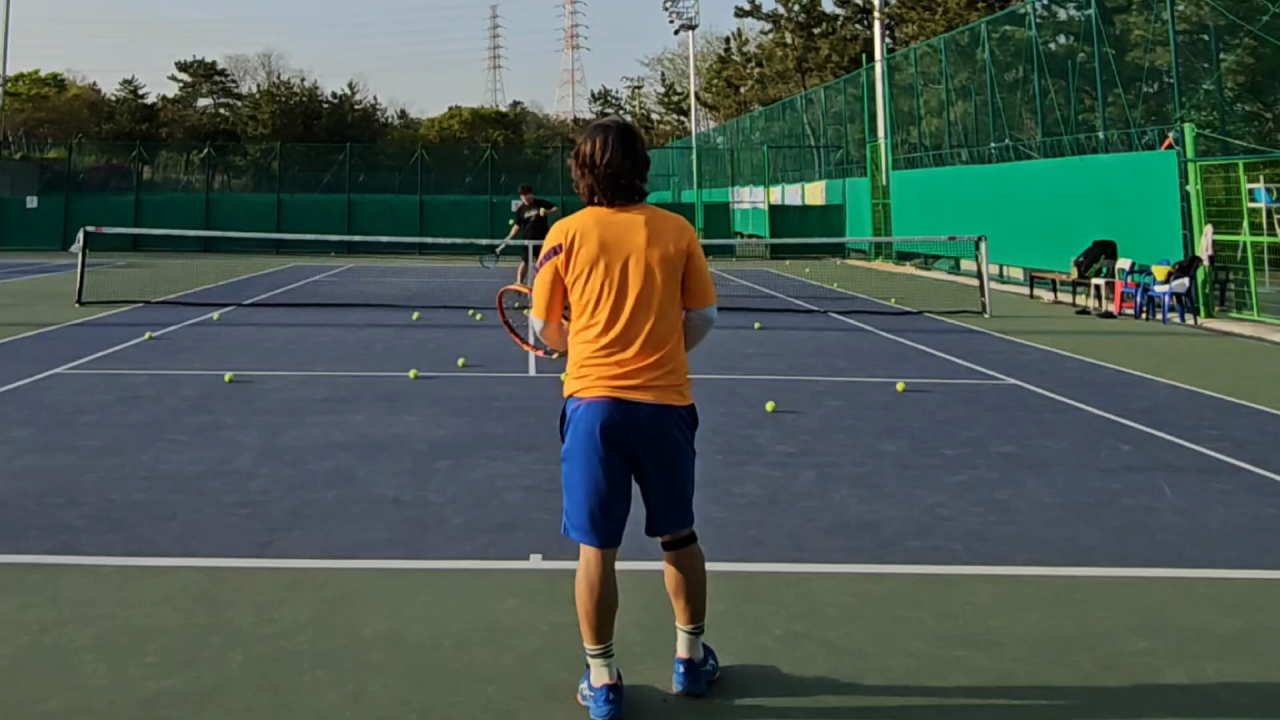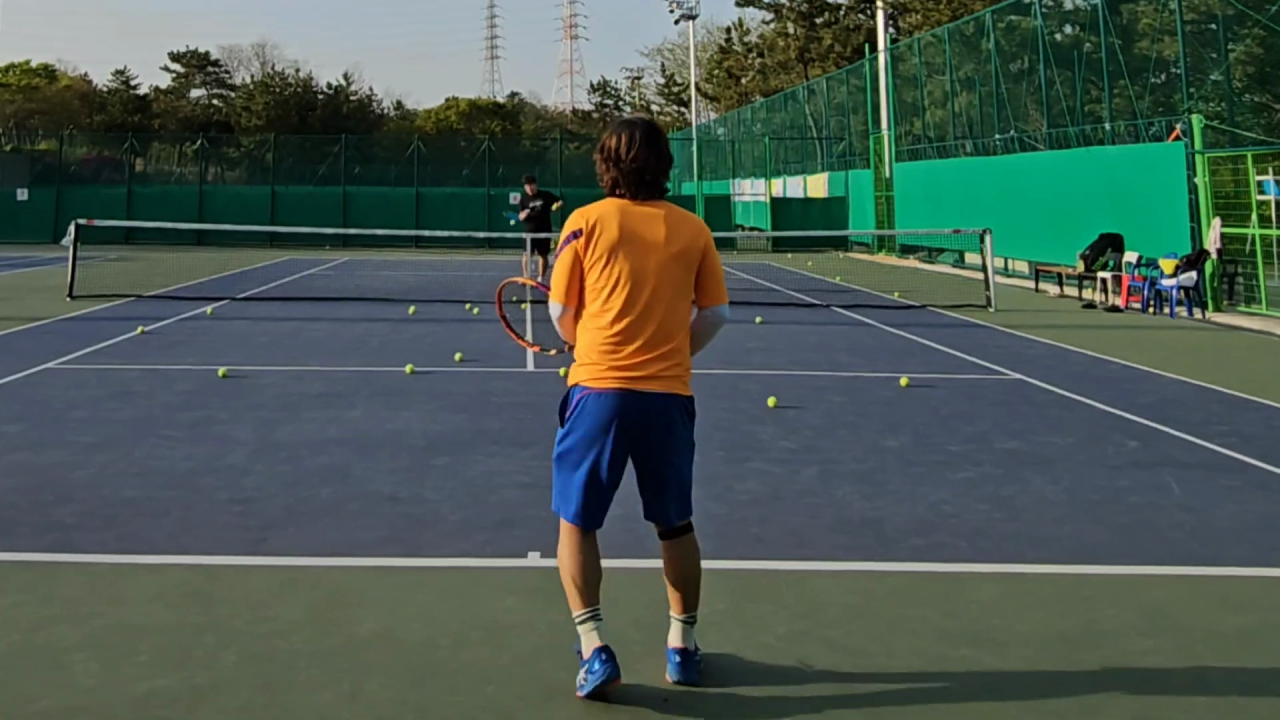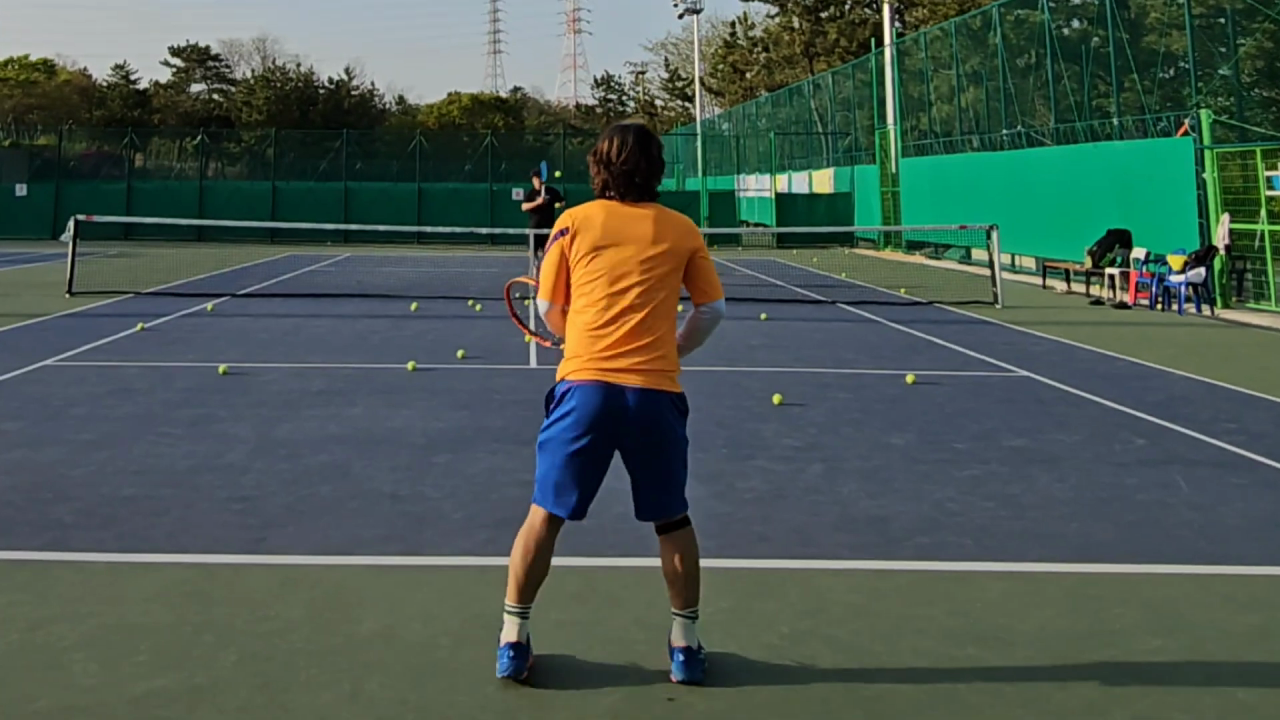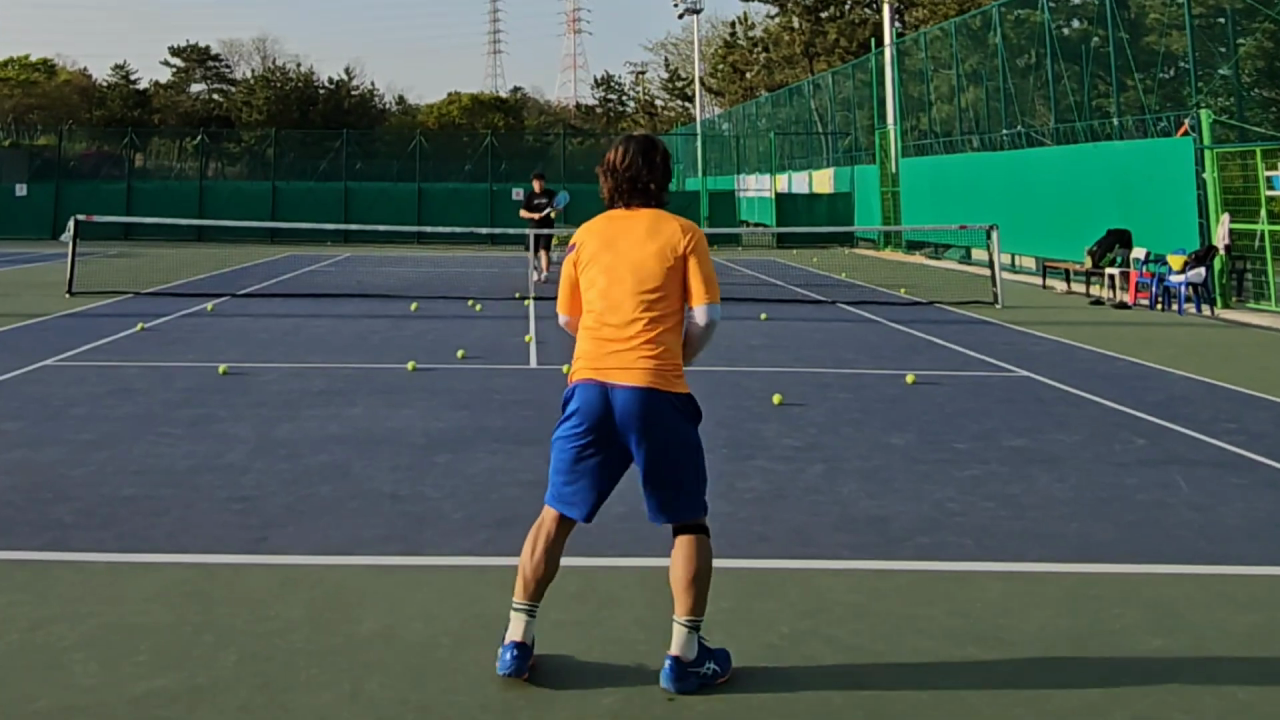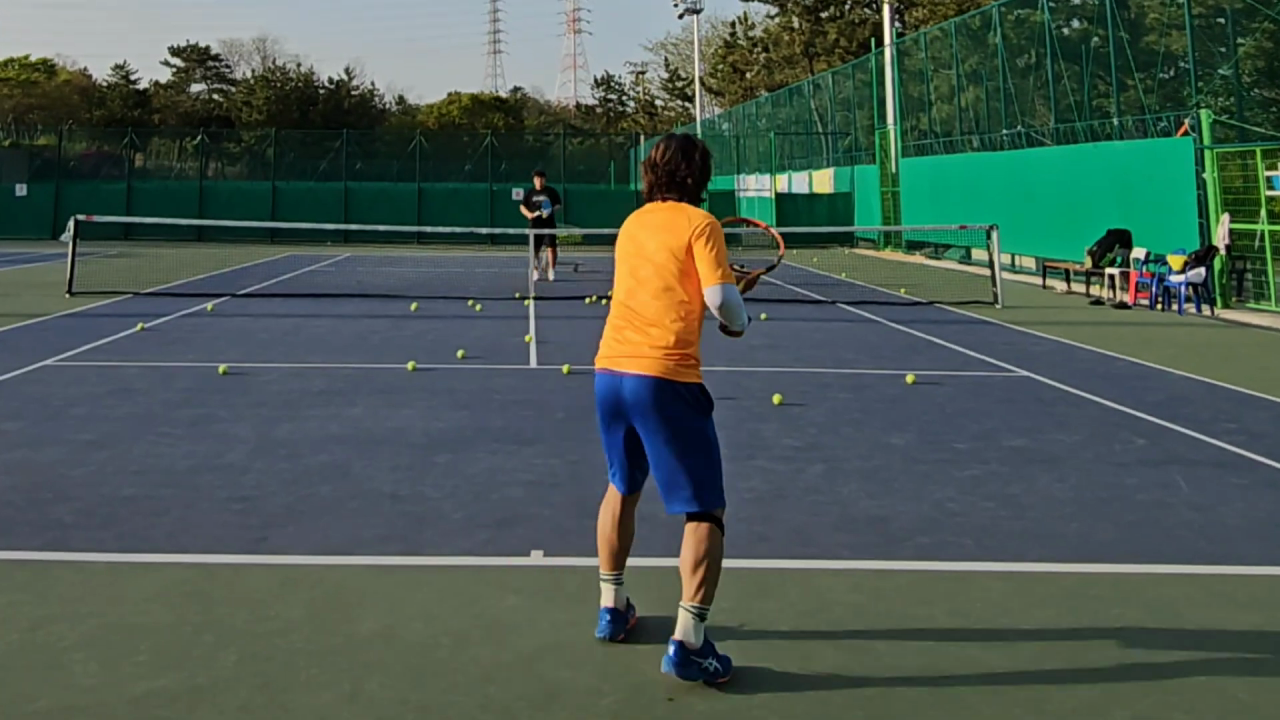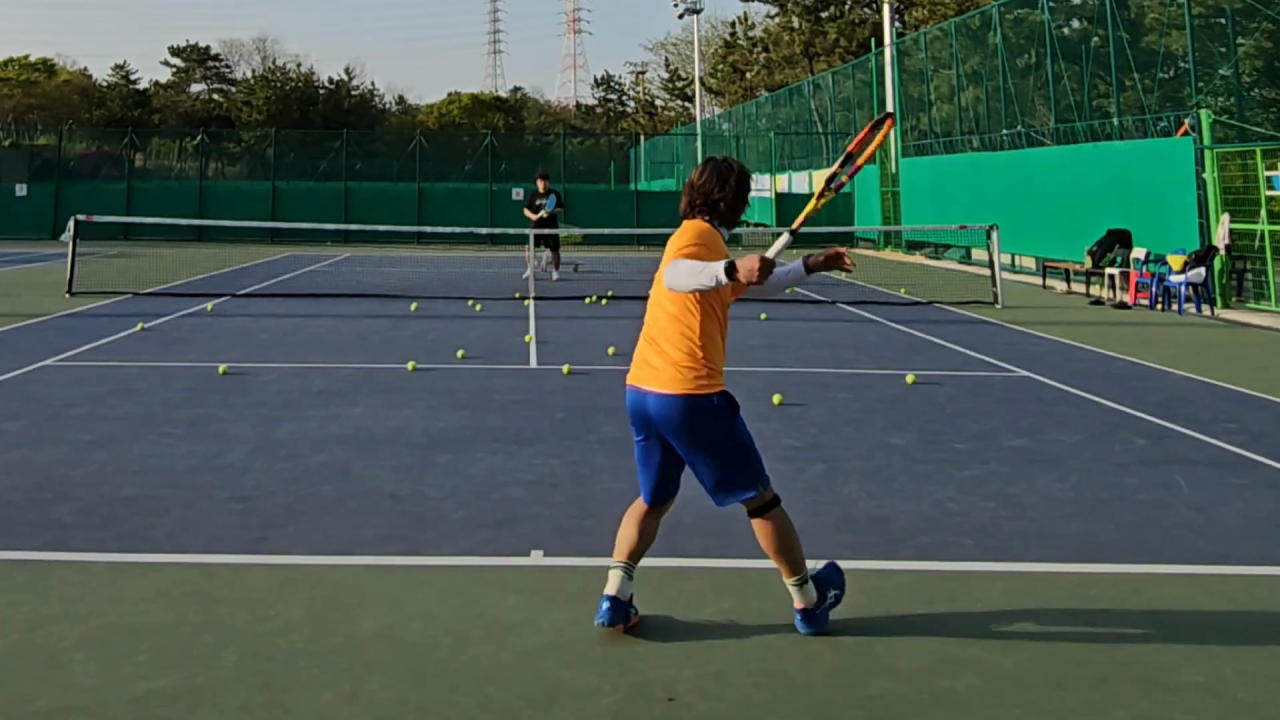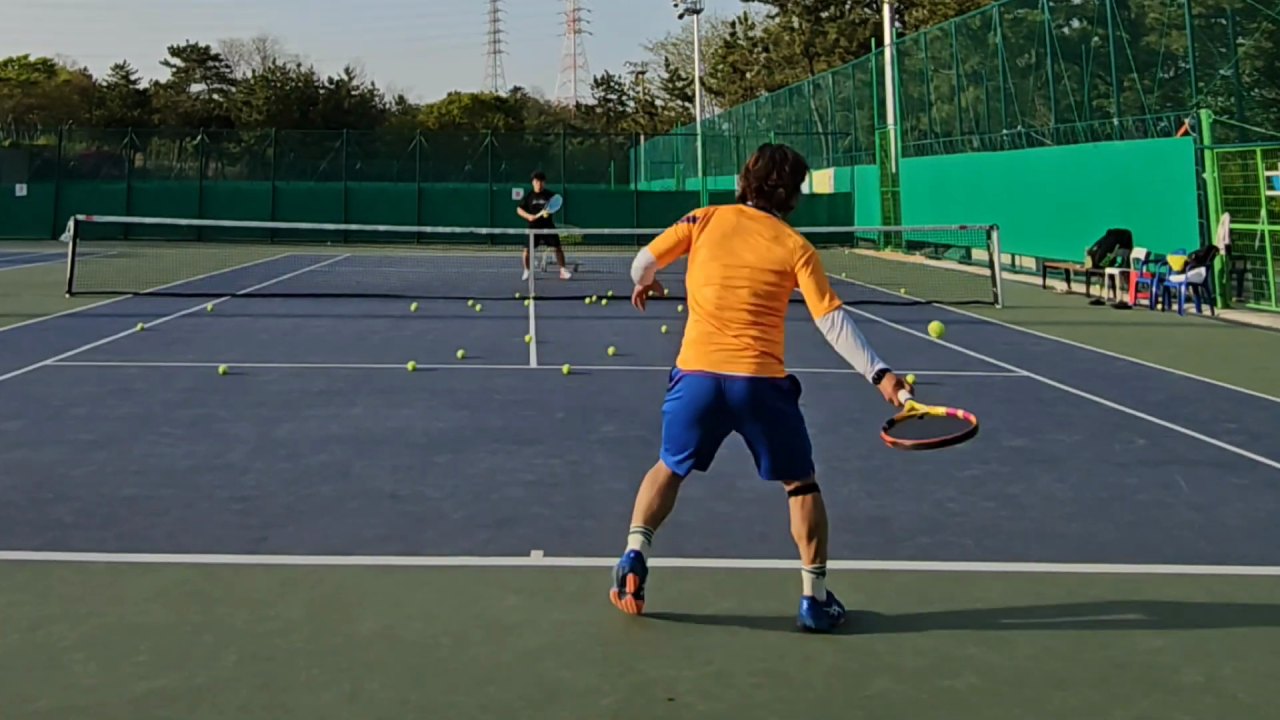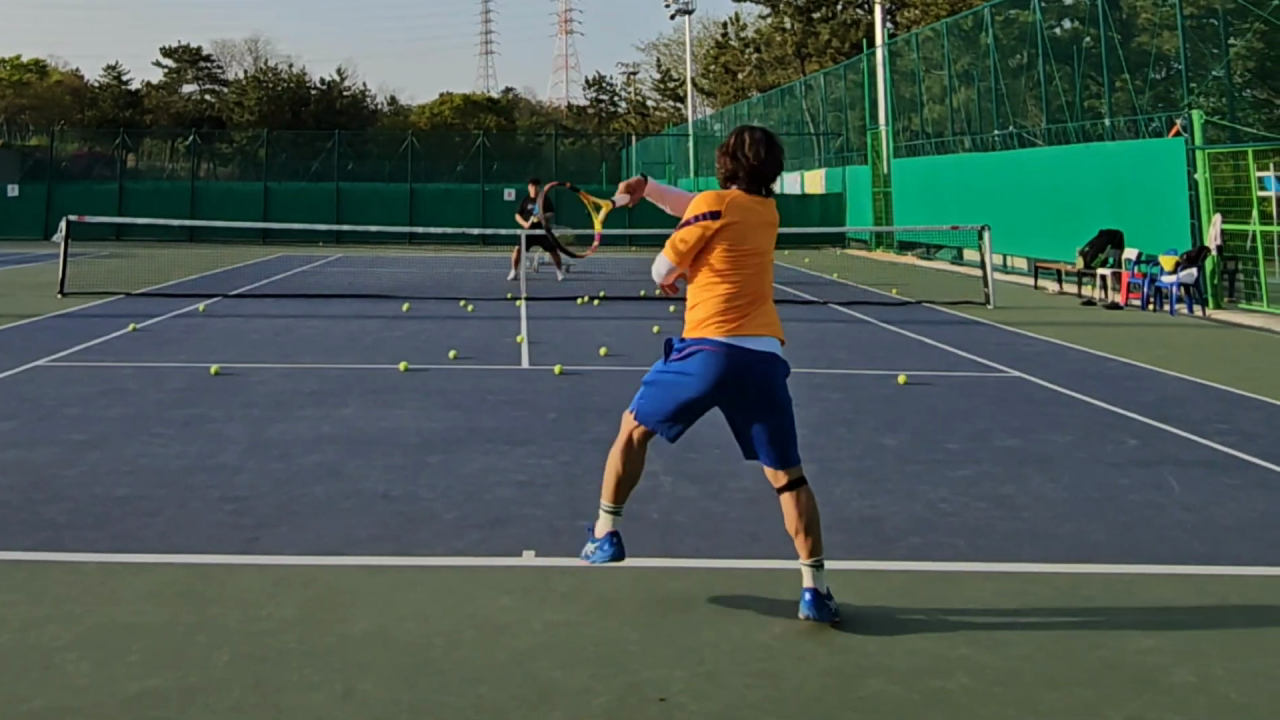
dt=0.3s
person 1, frame 1
left shoulder: (567, 234)
right shoulder: (677, 230)
left elbow: (545, 326)
right elbow: (703, 315)
left hip: (595, 404)
right hip: (666, 404)
left knee: (596, 547)
right knee: (678, 537)
right ankle: (691, 657)
person 1, frame 2
left shoulder: (586, 222)
right shoulder: (693, 230)
left elbow: (561, 313)
right elbow: (715, 313)
left hip: (598, 391)
right hip: (668, 396)
left knee: (576, 525)
right knee: (675, 527)
left ankle: (595, 652)
right ankle: (683, 648)
person 1, frame 3
left shoulder: (573, 224)
right shoulder: (681, 231)
left elbow: (550, 309)
right elbow: (712, 310)
left hip: (584, 389)
right hip: (653, 395)
left knee: (545, 516)
right knee: (672, 523)
left ankle: (512, 641)
right ankle: (684, 647)
person 1, frame 4
left shoulder: (586, 235)
right shoulder: (684, 233)
left elbow: (568, 318)
right elbow: (705, 317)
left hip: (590, 386)
right hip: (656, 394)
left knee: (556, 516)
right knee: (690, 525)
left ankle: (516, 641)
right ankle: (684, 654)
person 1, frame 5
left shoulder: (633, 224)
right shoulder: (698, 223)
right elbow: (719, 301)
left wrist: (727, 288)
right wrist: (739, 320)
left hip: (611, 374)
right hip: (662, 381)
left knee: (623, 487)
right knee: (704, 513)
left ankle: (612, 607)
right ankle: (687, 643)
person 1, frame 6
left shoulder: (698, 238)
right shoulder: (699, 235)
left elbow: (743, 288)
right elbow: (673, 276)
left wrist: (810, 266)
right wrist: (731, 268)
left hip: (642, 390)
right hip: (689, 395)
left knee: (652, 498)
right knee: (759, 500)
left ankle: (615, 596)
right ankle: (807, 600)
person 1, frame 7
left shoulder: (706, 218)
right shoulder: (797, 247)
left elbow: (645, 260)
right elbow: (832, 320)
left wrist: (642, 282)
right wrist: (878, 371)
left hip: (699, 376)
right hip: (764, 382)
left knee: (669, 470)
right knee: (801, 484)
left ankle: (634, 555)
right ankle: (816, 597)
person 1, frame 8
left shoulder: (713, 203)
right shoulder: (768, 212)
left elbow: (665, 271)
left wrist: (669, 277)
right wrist: (647, 188)
left hip: (708, 349)
right hip: (763, 357)
left knee: (633, 429)
right knee: (788, 476)
left ankle: (607, 532)
right ankle: (814, 590)
